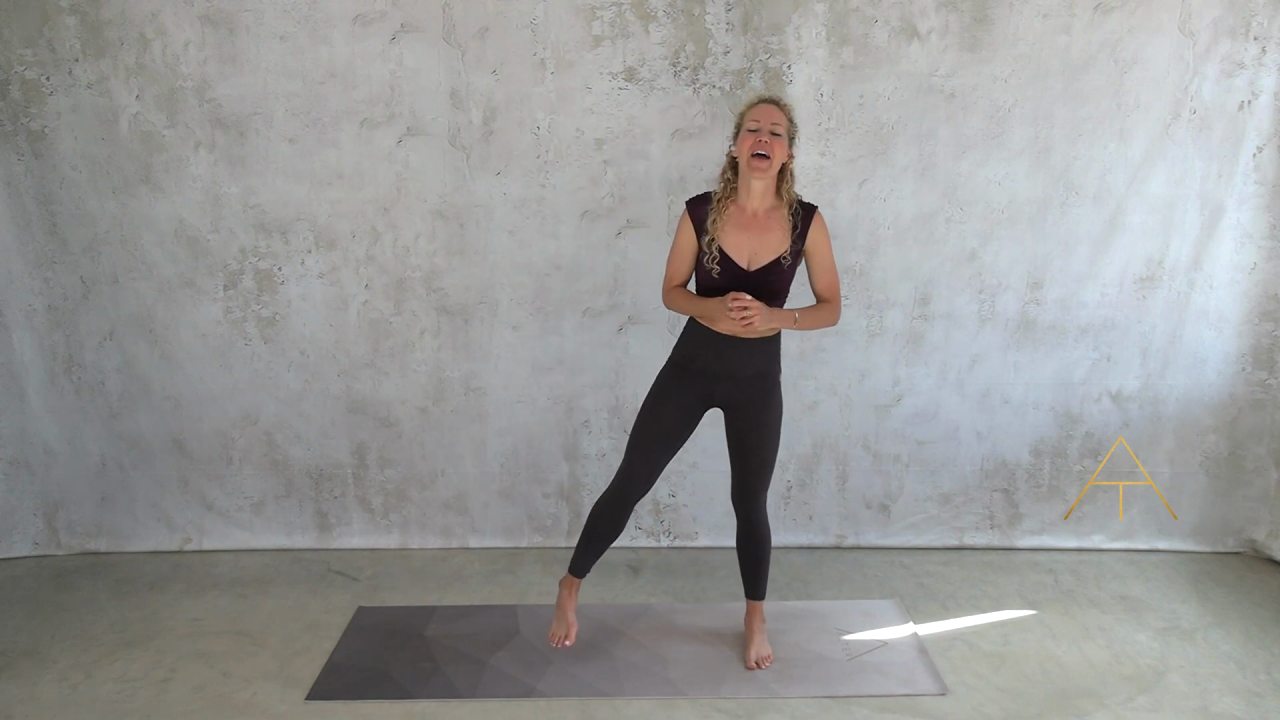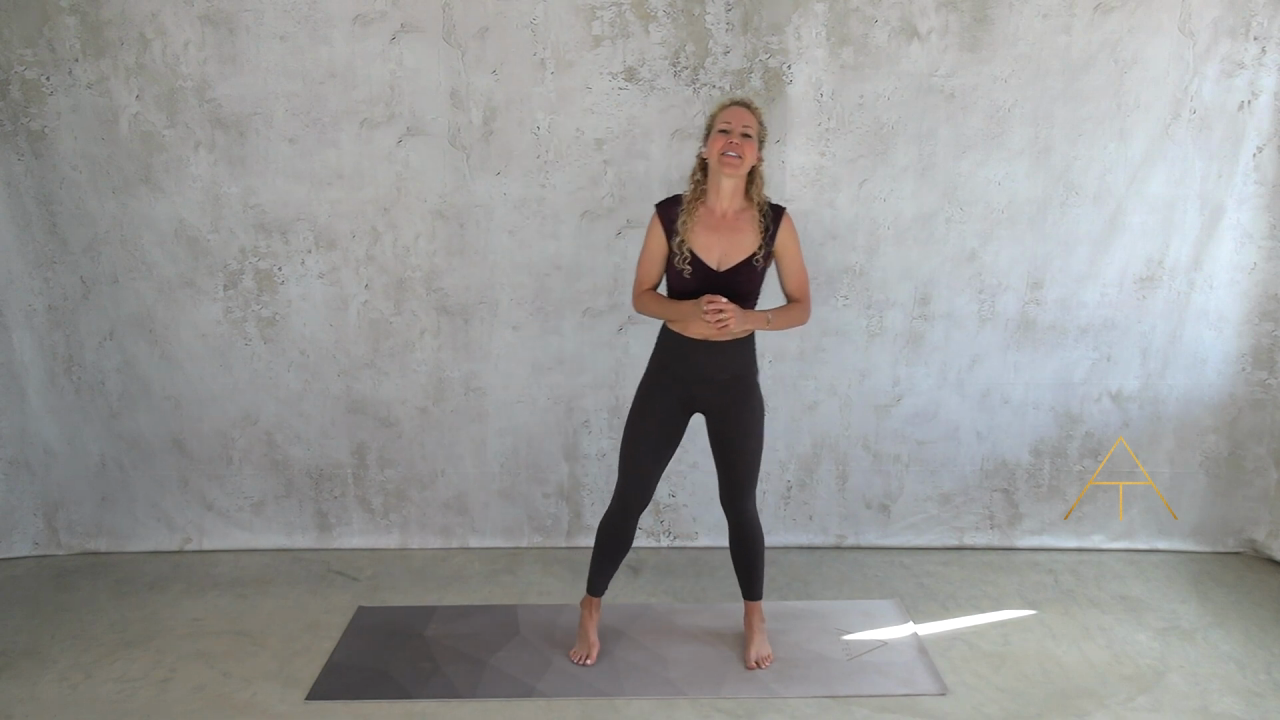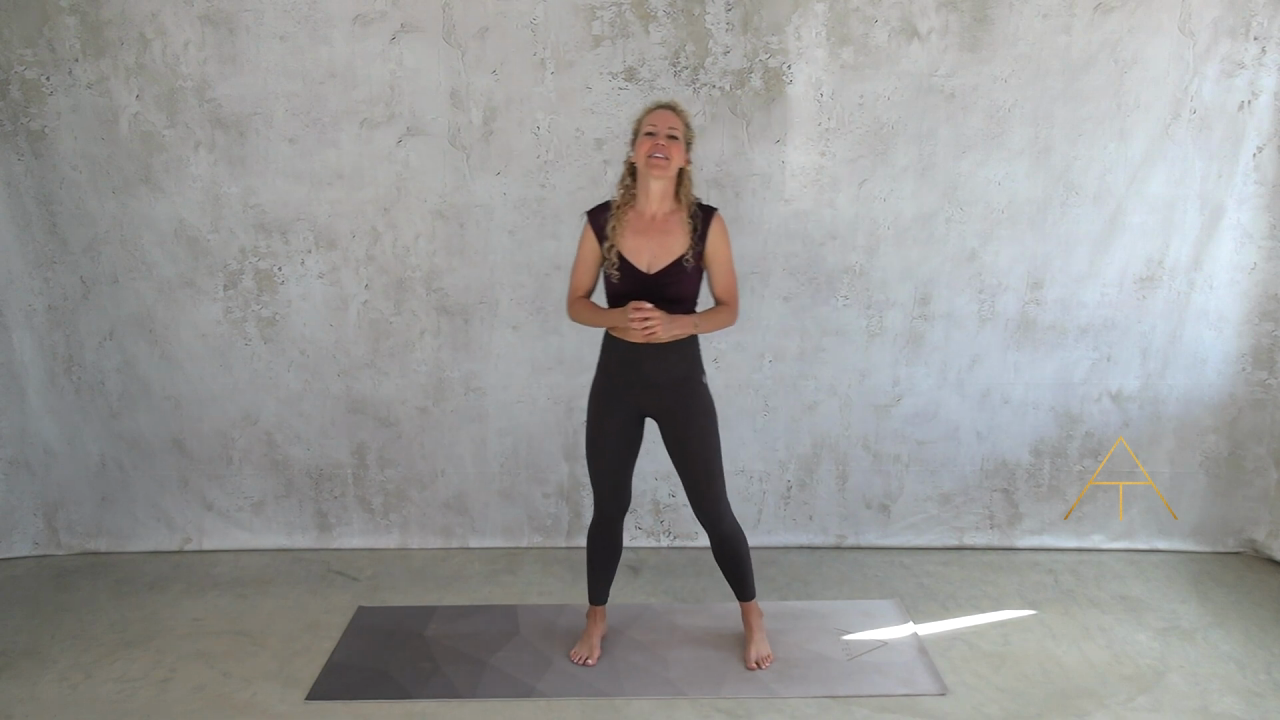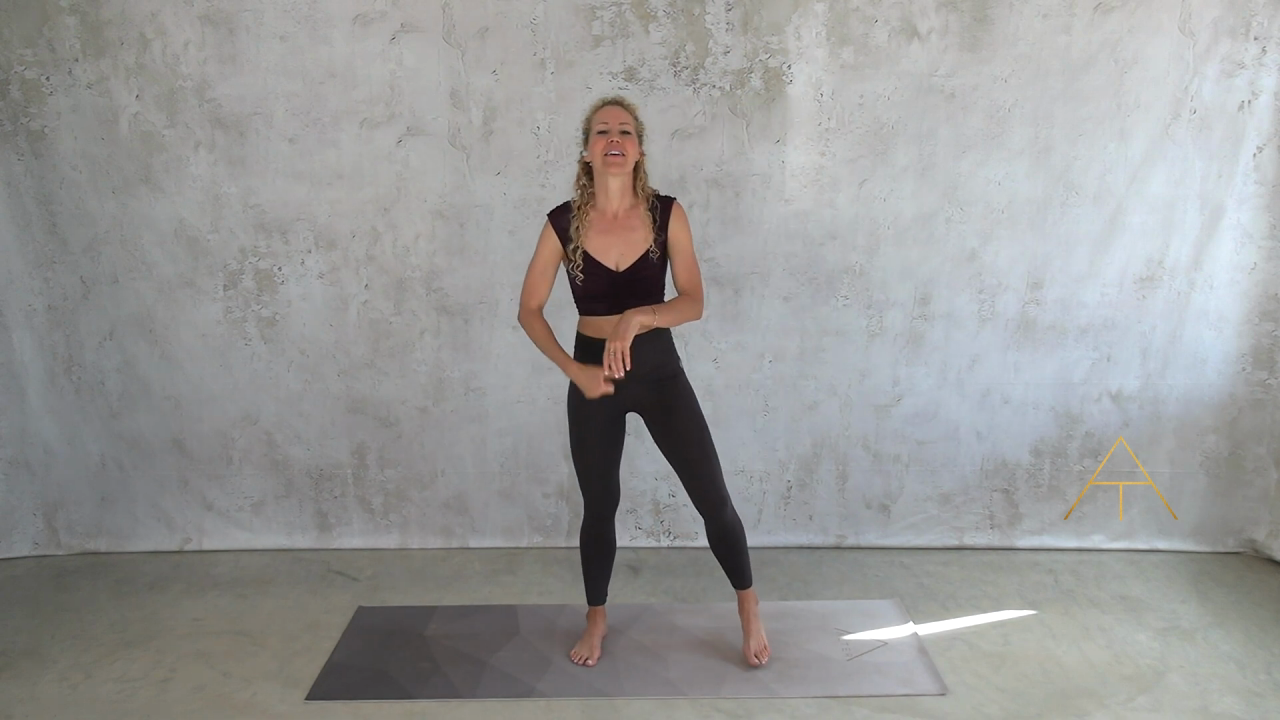
dt=0.3s
person 1, frame 1
left shoulder: (806, 221)
right shoulder: (701, 212)
left elbow: (831, 308)
right elbow: (671, 292)
left wrist: (777, 316)
right wrist: (716, 306)
left hip: (757, 374)
right hip: (692, 363)
left knee: (750, 503)
right knee: (630, 483)
left ankle: (755, 619)
right ankle: (570, 586)
person 1, frame 2
left shoulder: (774, 223)
right shoulder: (669, 215)
left elbow: (801, 307)
right elbow: (642, 297)
left wrist: (752, 319)
right wrist: (690, 309)
left hip: (734, 375)
right hip: (670, 370)
left knee: (739, 502)
right knee: (629, 498)
left ankle: (754, 618)
right ankle: (591, 608)
person 1, frame 3
left shoulder: (707, 223)
right shoulder: (602, 221)
left elbow: (729, 308)
right elbow: (575, 303)
left wrist: (680, 323)
right wrist: (613, 317)
left hip: (680, 376)
right hip: (616, 375)
left knee: (712, 506)
right knee: (609, 508)
left ankle: (752, 615)
right ankle: (596, 617)
person 1, frame 4
left shoulder: (667, 213)
right shoulder: (562, 223)
left elbow: (693, 304)
right elbow: (530, 310)
left wrist: (635, 319)
right wrist: (571, 368)
left hip: (657, 366)
right hip: (592, 372)
left knee: (712, 494)
right knee: (599, 504)
left ankle: (748, 606)
right ankle: (596, 618)
